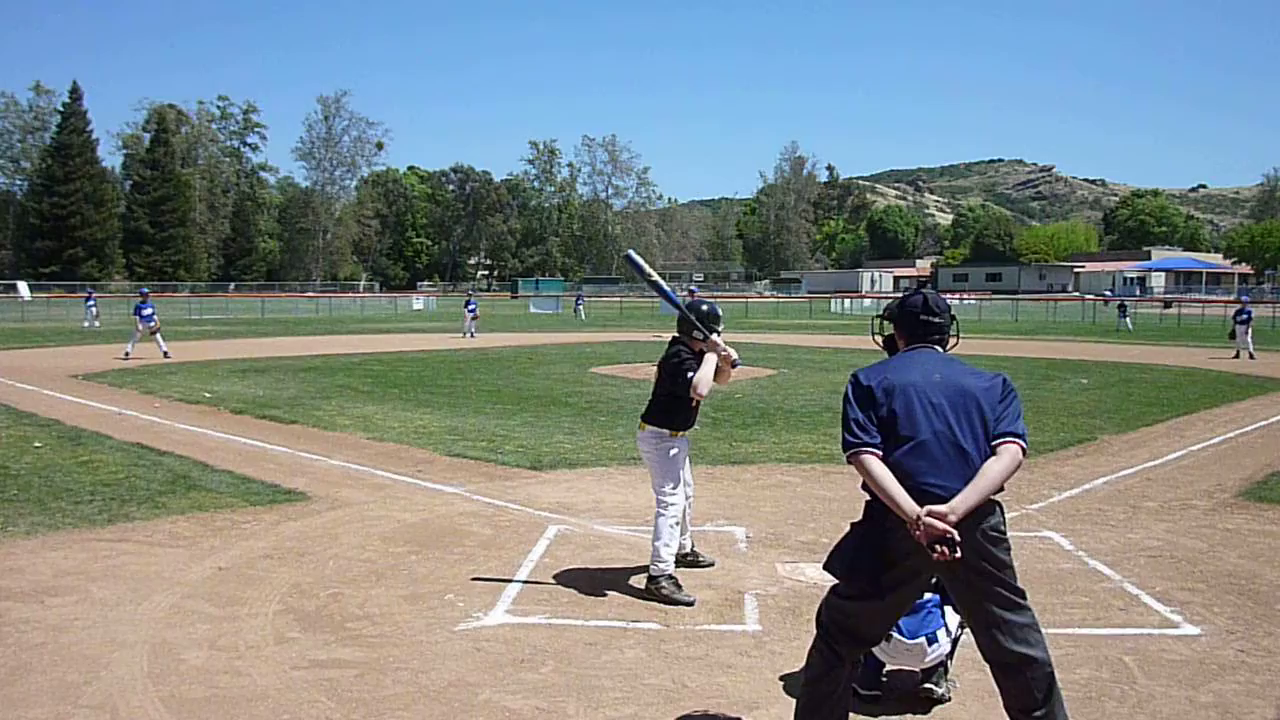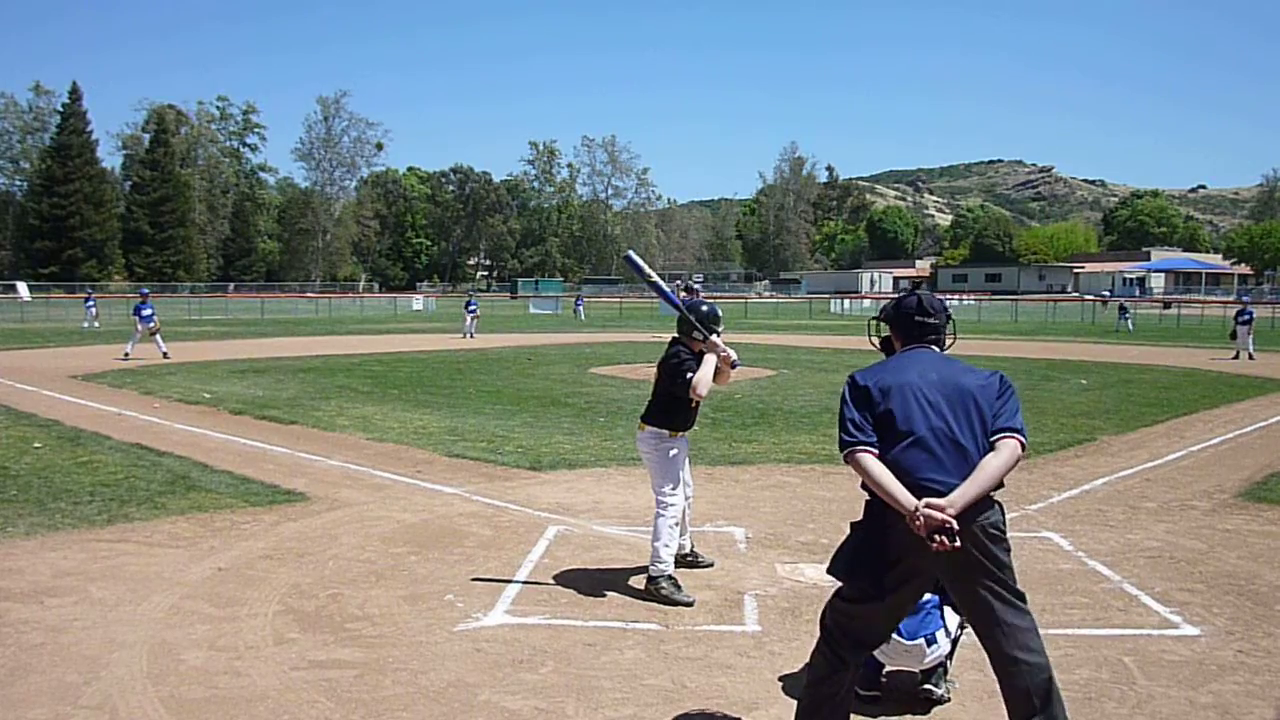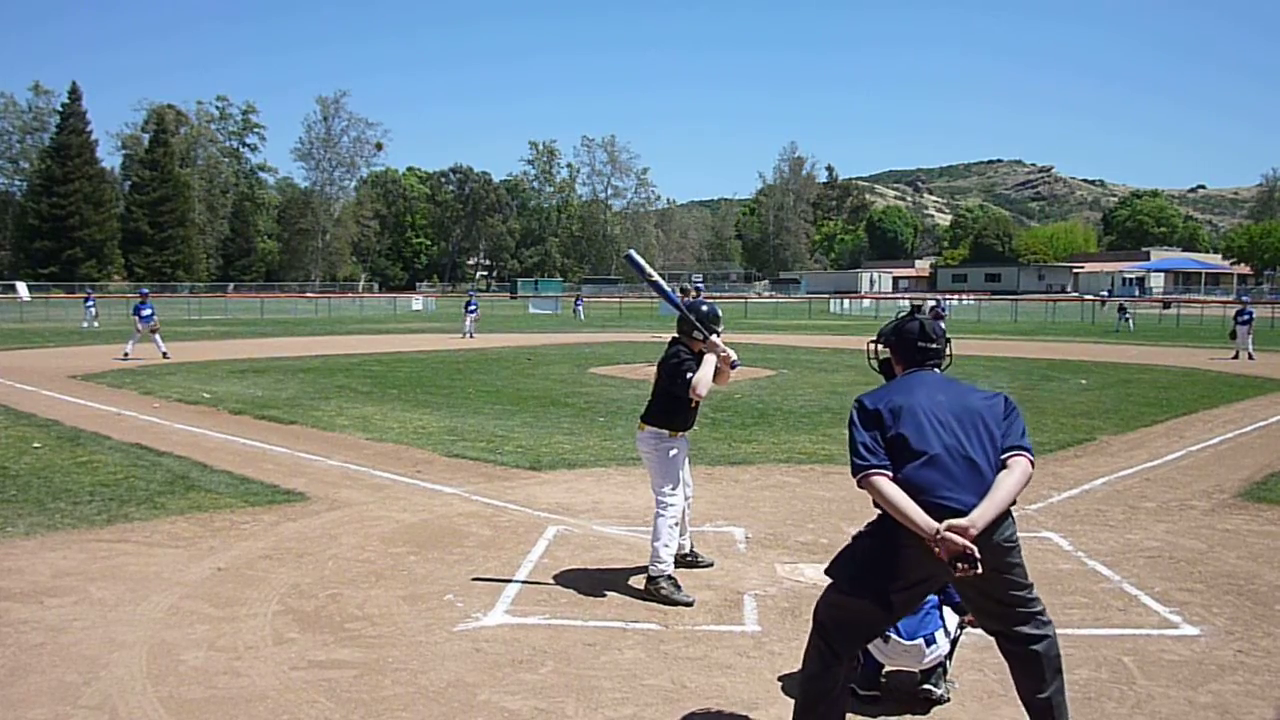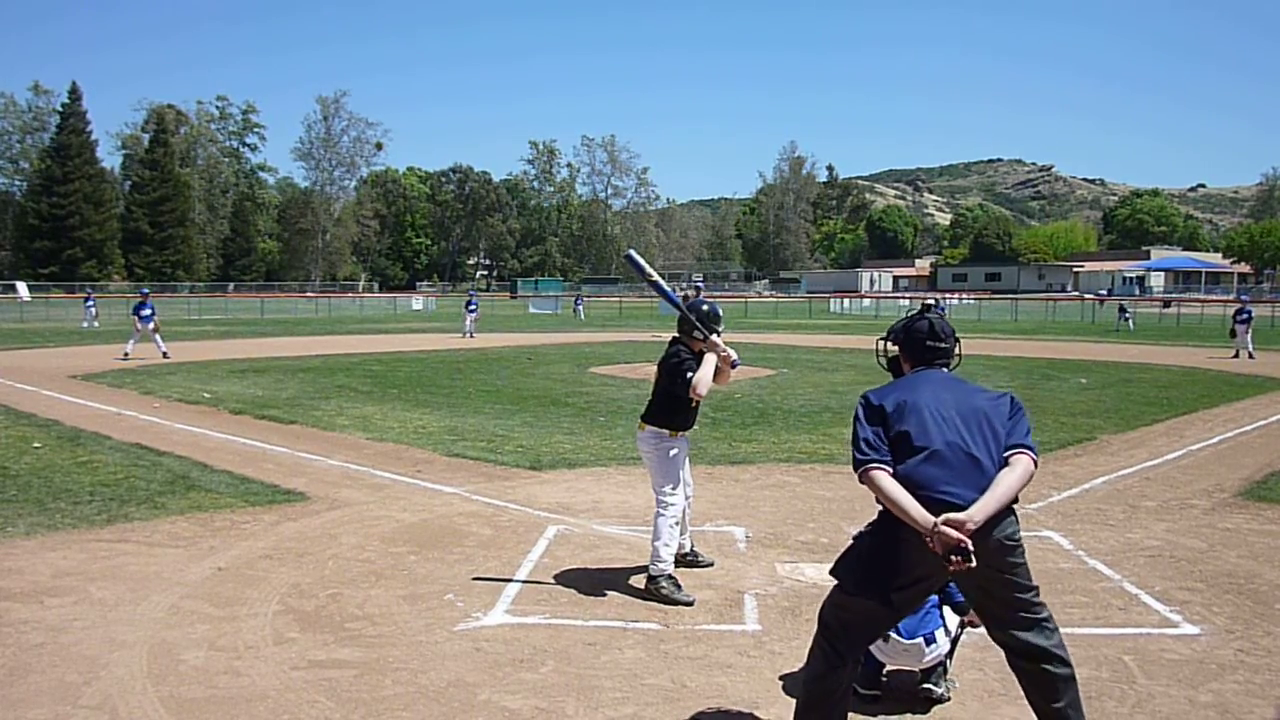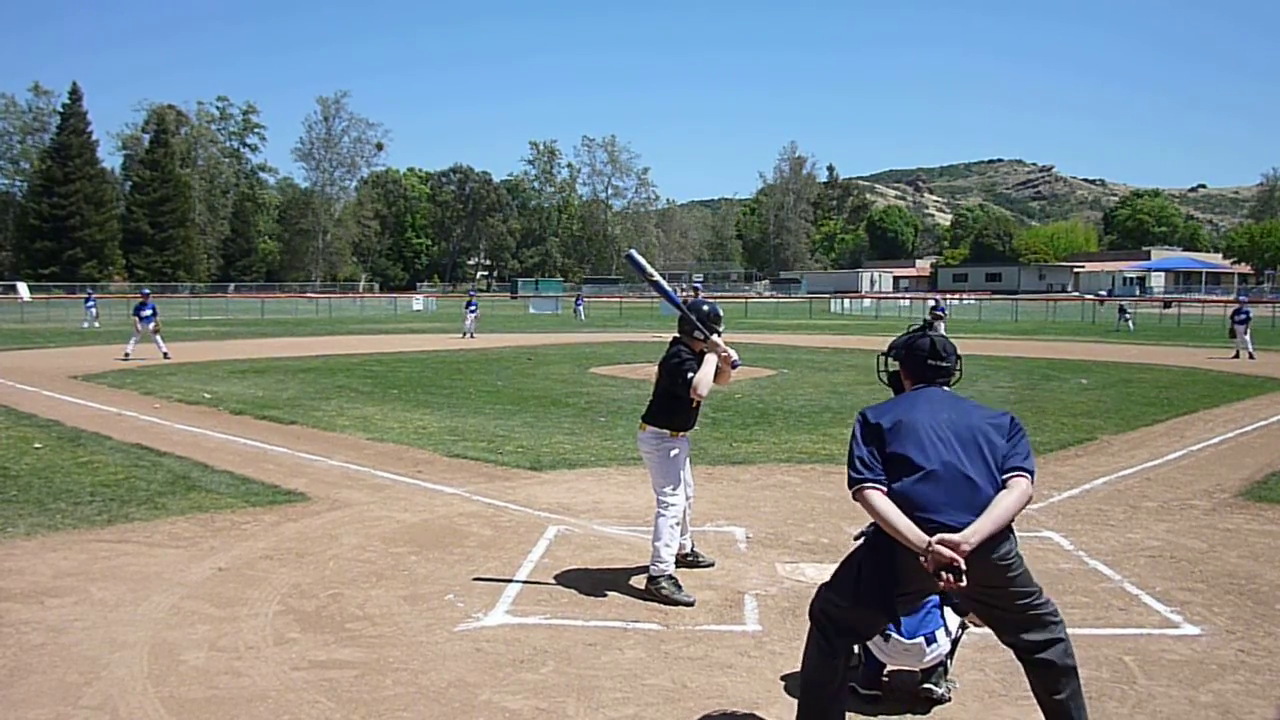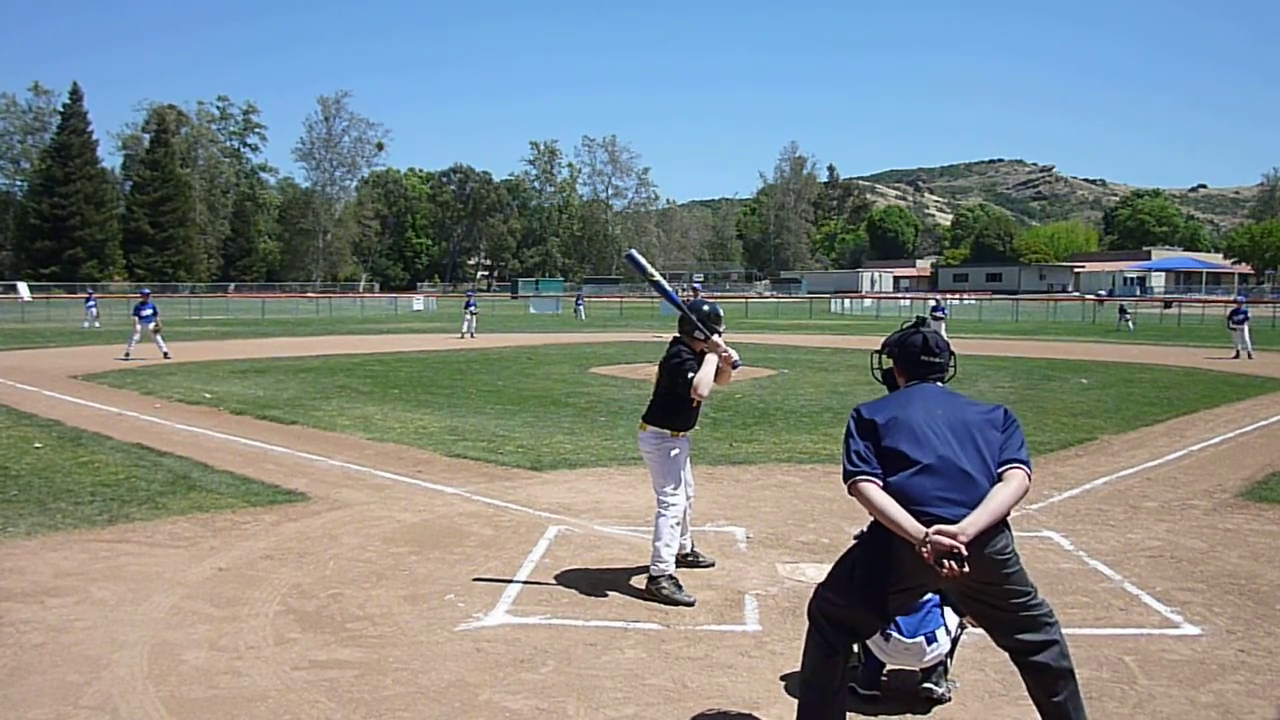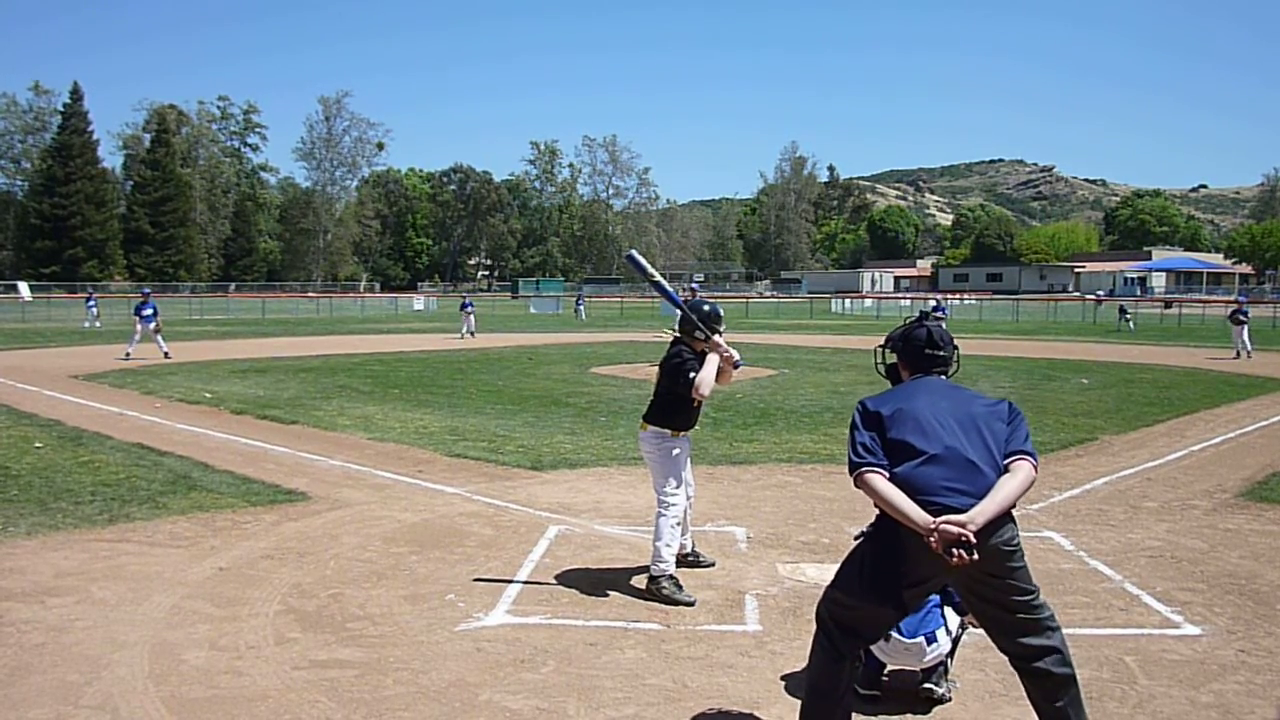
dt=0.3s
person 1, frame 1
left shoulder: (868, 380)
right shoulder: (994, 384)
left elbow: (865, 456)
right elbow: (1010, 452)
left wrist: (915, 517)
right wrist: (952, 512)
left hip: (894, 524)
right hip: (976, 523)
left knee: (840, 631)
right knee: (1016, 641)
person 1, frame 2
left shoulder: (865, 381)
right shoulder: (991, 381)
left elbow: (861, 455)
right elbow: (1009, 447)
left wrist: (913, 511)
right wrist: (950, 506)
left hip: (893, 523)
right hip: (976, 520)
left knee: (843, 635)
right knee: (1014, 640)
person 1, frame 3
left shoulder: (873, 403)
right shoulder: (995, 402)
left elbow: (875, 478)
right elbow: (1021, 465)
left wrist: (933, 532)
right wrist: (971, 527)
left hip: (907, 534)
right hip: (990, 533)
left knee: (835, 628)
right knee: (1029, 632)
person 1, frame 4
left shoulder: (877, 401)
right shoulder: (1001, 402)
left elbow: (874, 473)
right elbow: (1022, 463)
left wrist: (930, 527)
right wrist: (970, 521)
left hip: (908, 531)
right hip: (992, 531)
left knee: (840, 630)
right knee: (1034, 638)
person 1, frame 5
left shoulder: (875, 417)
right shoulder: (1001, 420)
left elbow: (869, 491)
right elbow: (1020, 486)
left wrist: (924, 546)
right wrist: (966, 541)
left hip: (903, 546)
right hip: (988, 548)
left knee: (832, 620)
right knee: (1044, 632)
person 1, frame 6
left shoulder: (870, 414)
right shoulder: (995, 414)
left elbow: (864, 485)
right elbow: (1016, 478)
left wrist: (922, 537)
right wrist: (963, 532)
left hip: (899, 543)
right hip: (984, 543)
left knee: (830, 619)
right knee: (1039, 636)
person 1, frame 7
left shoulder: (876, 407)
right shoulder: (1000, 408)
left elbow: (870, 477)
right elbow: (1023, 469)
left wrist: (929, 527)
right wrist: (972, 522)
left hip: (907, 534)
right hip: (992, 535)
left knee: (839, 625)
right knee: (1037, 640)
person 2, frame 1
left shoulder: (695, 352)
right shoulder: (678, 356)
left elbow: (720, 379)
right elbow: (700, 390)
left wrist: (726, 362)
right wrist: (712, 353)
left hip: (674, 436)
right hip: (661, 437)
left knee: (684, 493)
right knee: (671, 500)
left ankle: (682, 549)
right ankle: (660, 576)
person 2, frame 2
left shoulder: (694, 353)
right shoulder: (678, 358)
left elbow: (719, 380)
right elbow: (699, 390)
left wrist: (725, 364)
right wrist: (711, 354)
left hip: (674, 437)
right hip: (660, 438)
left knee: (684, 494)
right knee: (670, 502)
left ankle: (682, 550)
right ankle: (659, 577)
person 2, frame 3
left shoulder: (695, 353)
right shoulder: (678, 358)
left elbow: (719, 381)
right elbow: (698, 390)
left wrist: (725, 363)
right wrist: (711, 354)
left hip: (674, 436)
right hip: (659, 438)
left knee: (684, 494)
right knee: (670, 501)
left ankle: (681, 550)
right ankle: (658, 577)
person 2, frame 4
left shoulder: (694, 353)
right shoulder: (678, 357)
left elbow: (720, 380)
right elbow: (699, 390)
left wrist: (725, 363)
right wrist: (712, 353)
left hip: (674, 436)
right hip: (660, 438)
left knee: (684, 494)
right knee: (670, 501)
left ankle: (681, 549)
right ankle: (659, 576)
person 2, frame 5
left shoulder: (696, 354)
right shoulder: (679, 357)
left elbow: (720, 380)
right elbow: (699, 391)
left wrist: (725, 363)
right wrist: (712, 354)
left hip: (675, 437)
right hip: (661, 438)
left knee: (685, 495)
right knee: (671, 502)
left ankle: (682, 550)
right ankle: (660, 577)
person 2, frame 6
left shoulder: (695, 353)
right shoulder: (680, 358)
left elbow: (720, 380)
right elbow: (700, 391)
left wrist: (726, 364)
right wrist: (713, 354)
left hip: (675, 436)
right hip: (661, 438)
left knee: (685, 494)
right knee: (672, 501)
left ankle: (682, 550)
right ankle: (660, 577)
person 2, frame 7
left shoulder: (695, 353)
right shoulder: (680, 357)
left elbow: (721, 380)
right elbow: (701, 391)
left wrist: (727, 363)
right wrist: (713, 354)
left hip: (676, 436)
right hip: (661, 438)
left knee: (685, 494)
right knee: (672, 501)
left ankle: (683, 550)
right ankle: (660, 577)
